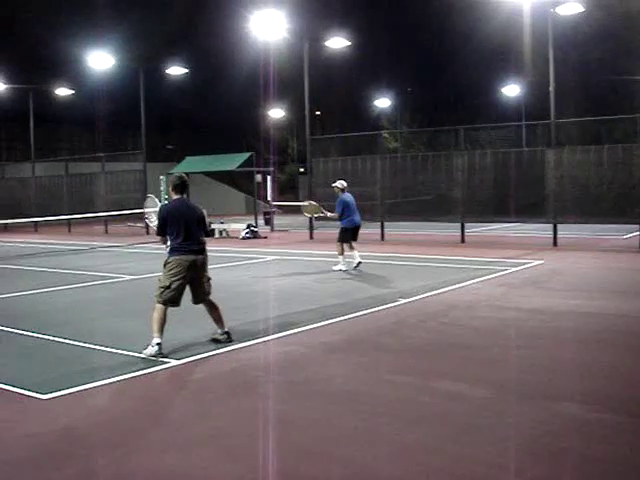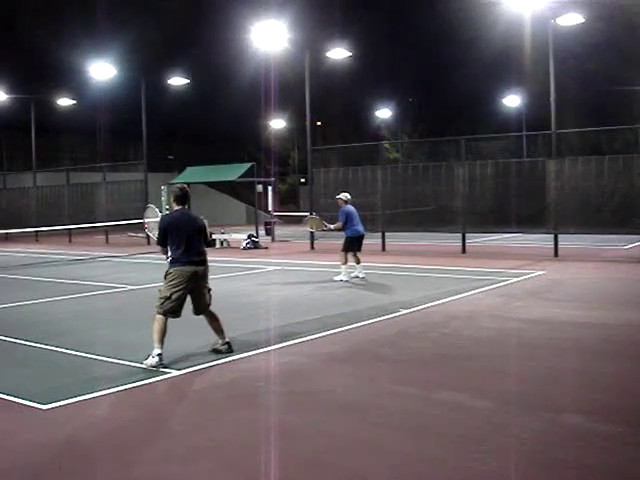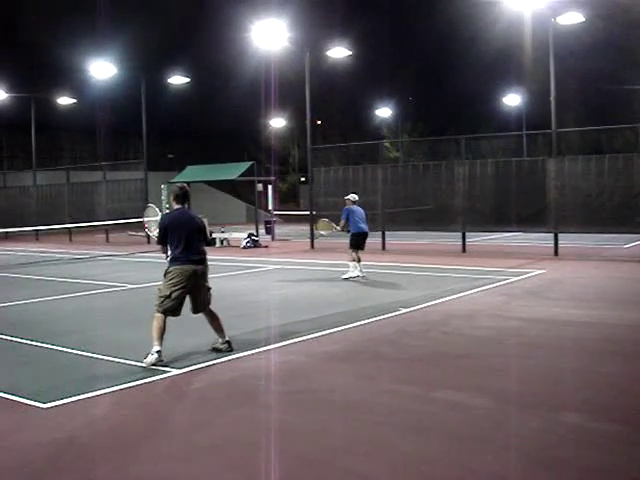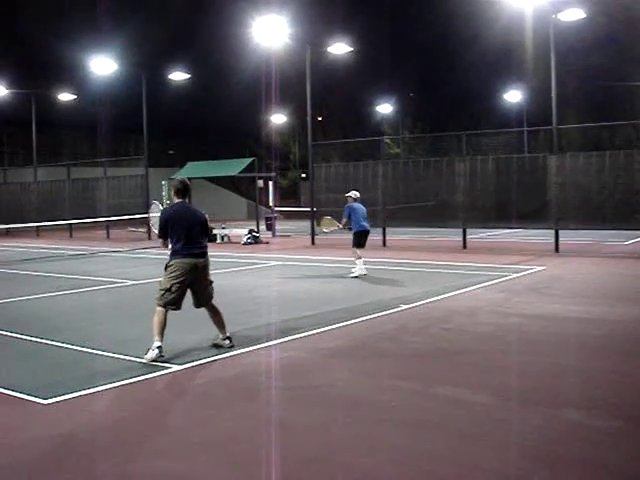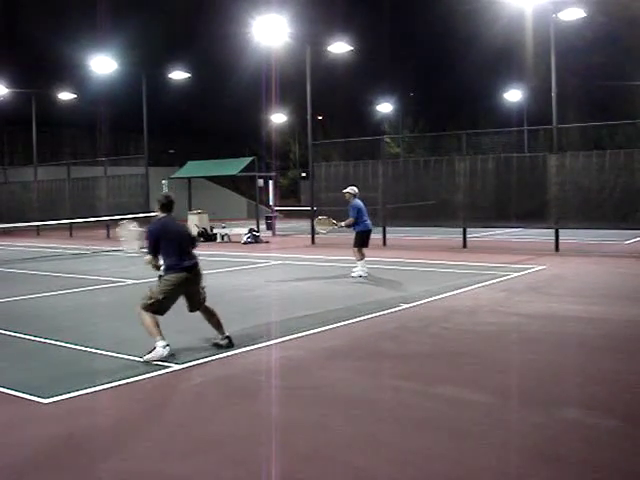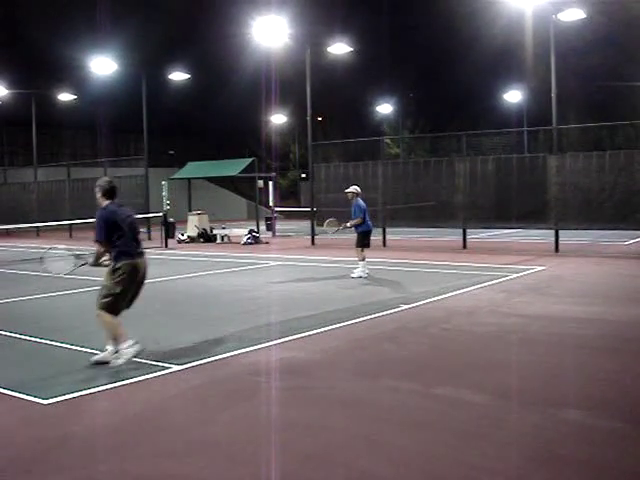
dt=0.4s
person 1, frame 1
left shoulder: (165, 209)
right shoulder: (197, 210)
left elbow: (163, 239)
right elbow: (204, 234)
left hip: (179, 258)
right hip: (199, 256)
left knee: (161, 301)
right knee: (205, 298)
left ankle: (156, 343)
right ankle: (223, 332)
person 1, frame 2
left shoulder: (166, 220)
right shoulder: (198, 220)
left elbow: (164, 250)
right elbow: (205, 245)
left hip: (179, 269)
right hip: (200, 267)
left knee: (161, 312)
right knee: (205, 309)
left ankle: (157, 353)
right ankle: (224, 343)
person 1, frame 3
left shoulder: (166, 219)
right shoulder: (198, 220)
left elbow: (164, 249)
left hip: (179, 268)
right hip: (200, 266)
left knee: (161, 311)
right knee: (205, 308)
left ankle: (156, 351)
right ankle: (224, 341)
person 1, frame 4
left shoulder: (167, 213)
right shoulder: (199, 214)
left elbow: (165, 243)
right elbow: (205, 240)
left hip: (179, 262)
right hip: (201, 261)
left knee: (162, 306)
right knee: (207, 303)
left ankle: (157, 347)
right ankle: (225, 337)
person 1, frame 5
left shoulder: (154, 228)
right shoulder: (182, 226)
left elbow: (153, 258)
left wrist: (156, 264)
left hip: (174, 276)
right hip: (193, 271)
left knee: (146, 310)
right knee: (201, 306)
left ankle: (162, 347)
right ankle: (224, 337)
person 1, frame 6
left shoulder: (104, 214)
right shoulder: (126, 211)
left elbow: (102, 247)
left wrist: (95, 260)
right wrist: (112, 258)
left hip: (125, 265)
right hip: (139, 262)
left knee: (104, 309)
right knee: (113, 309)
left ankle: (126, 345)
right ankle: (113, 350)
